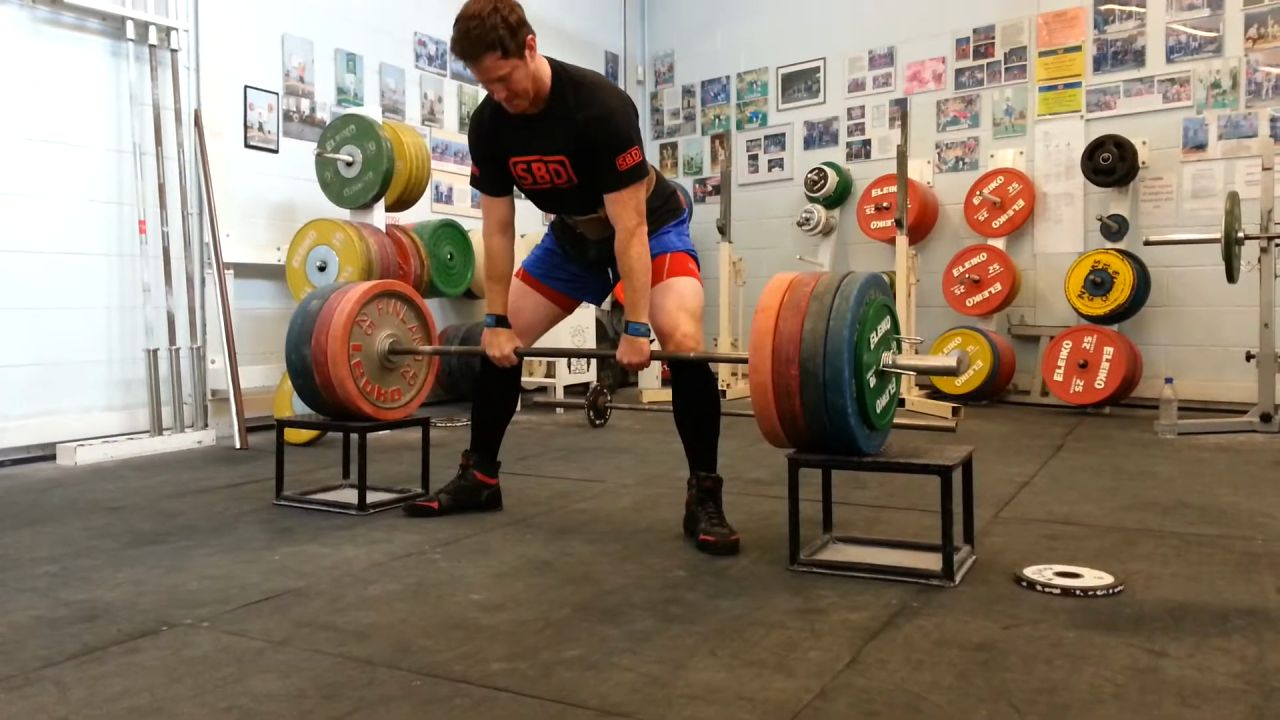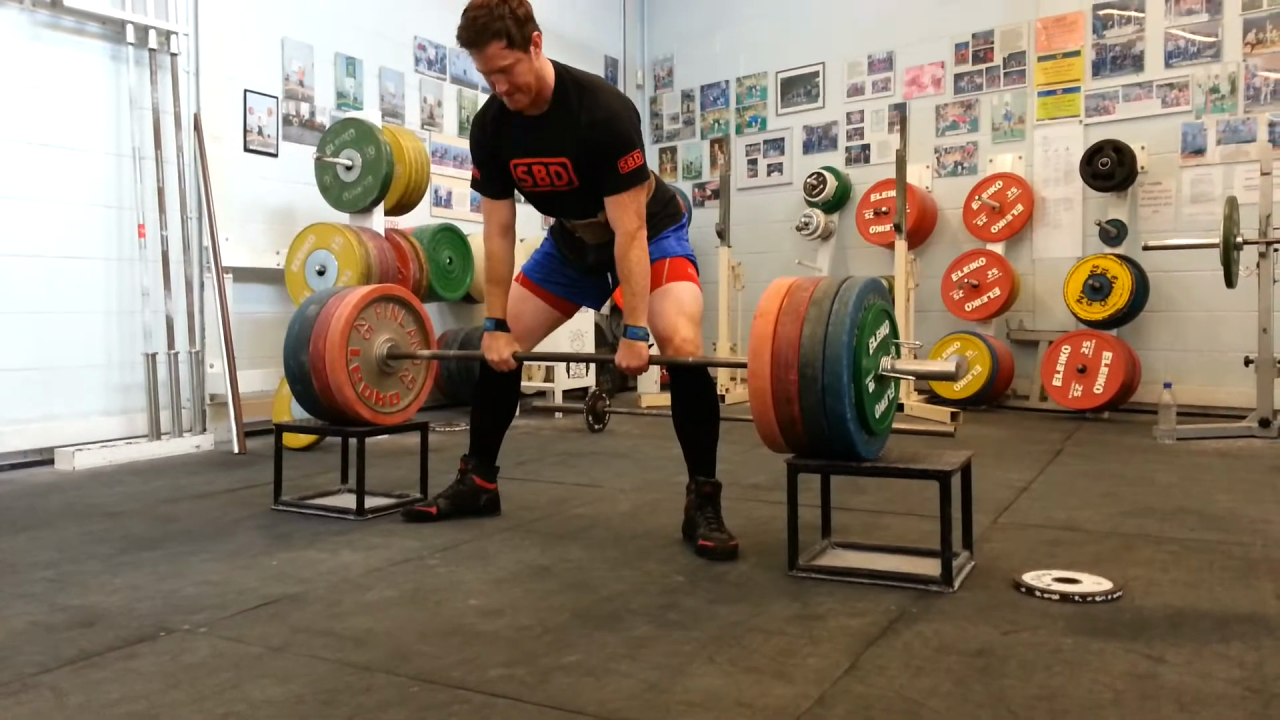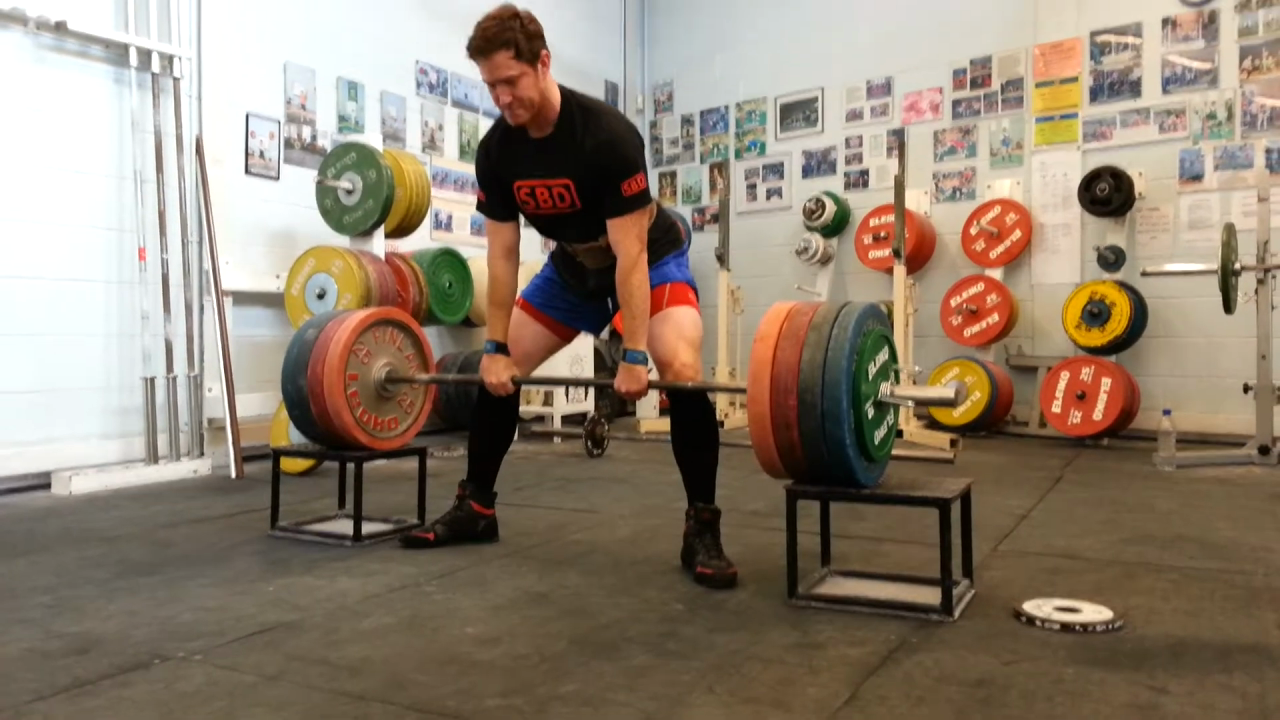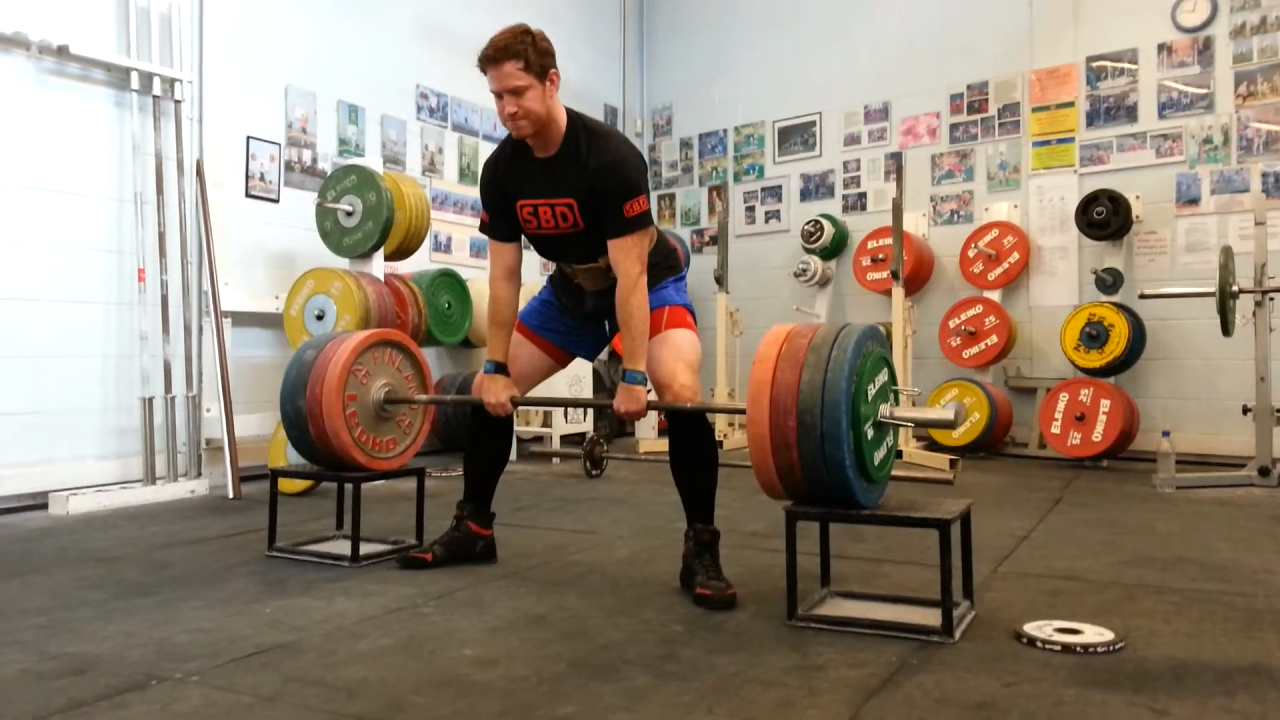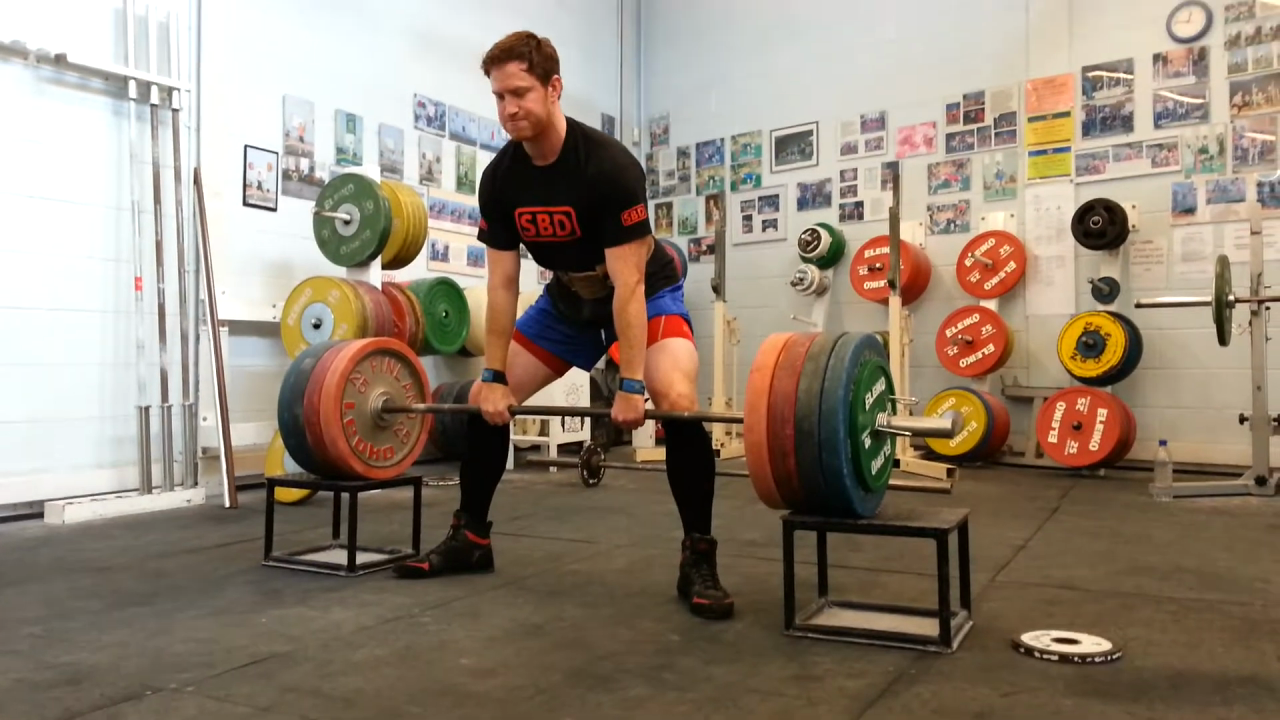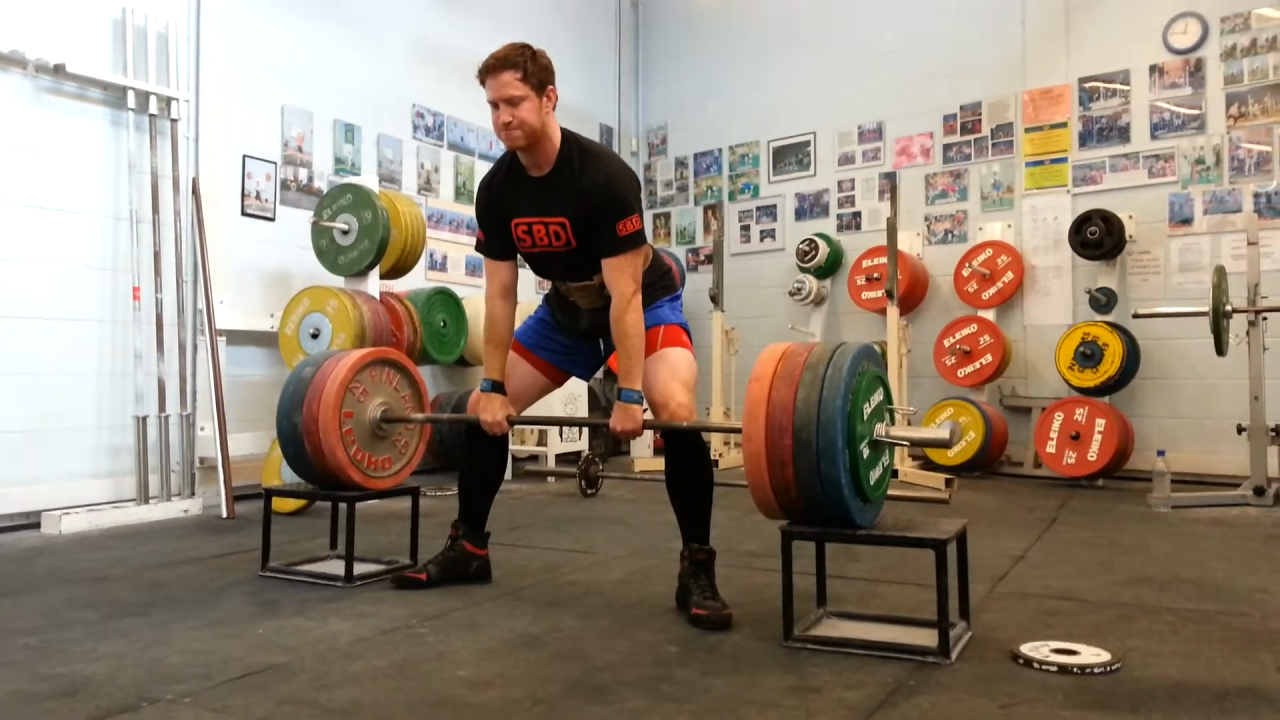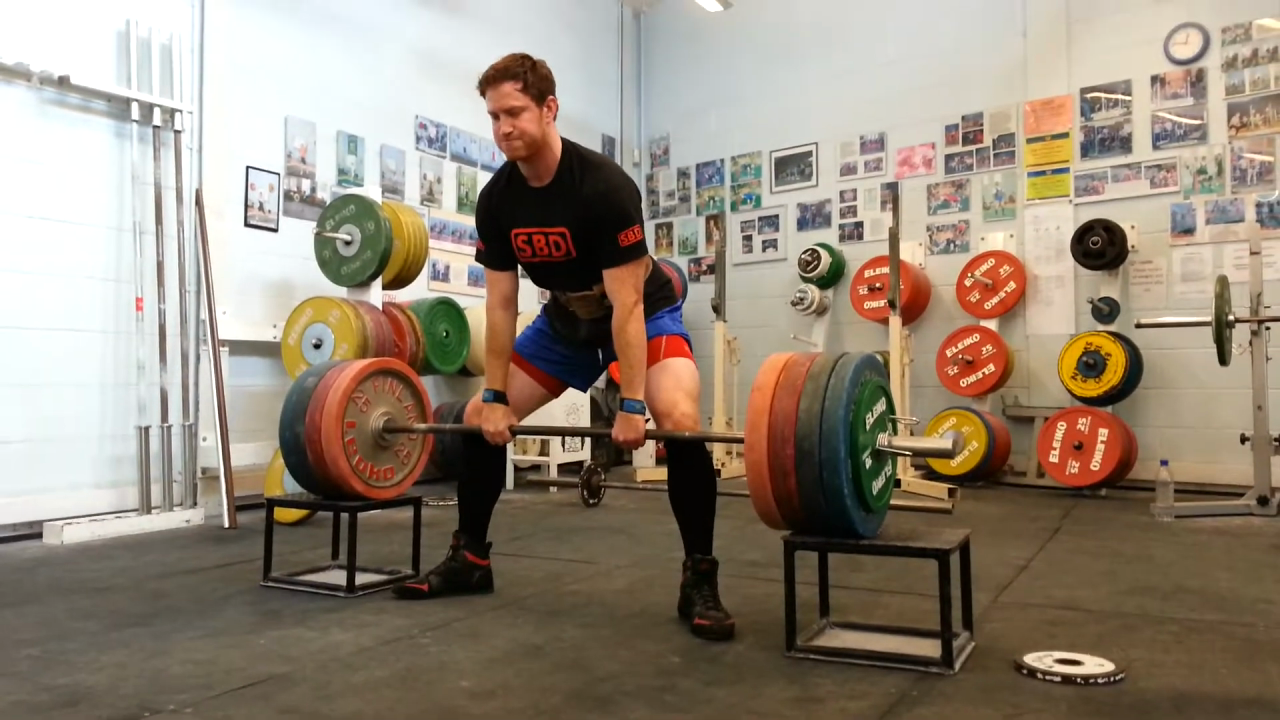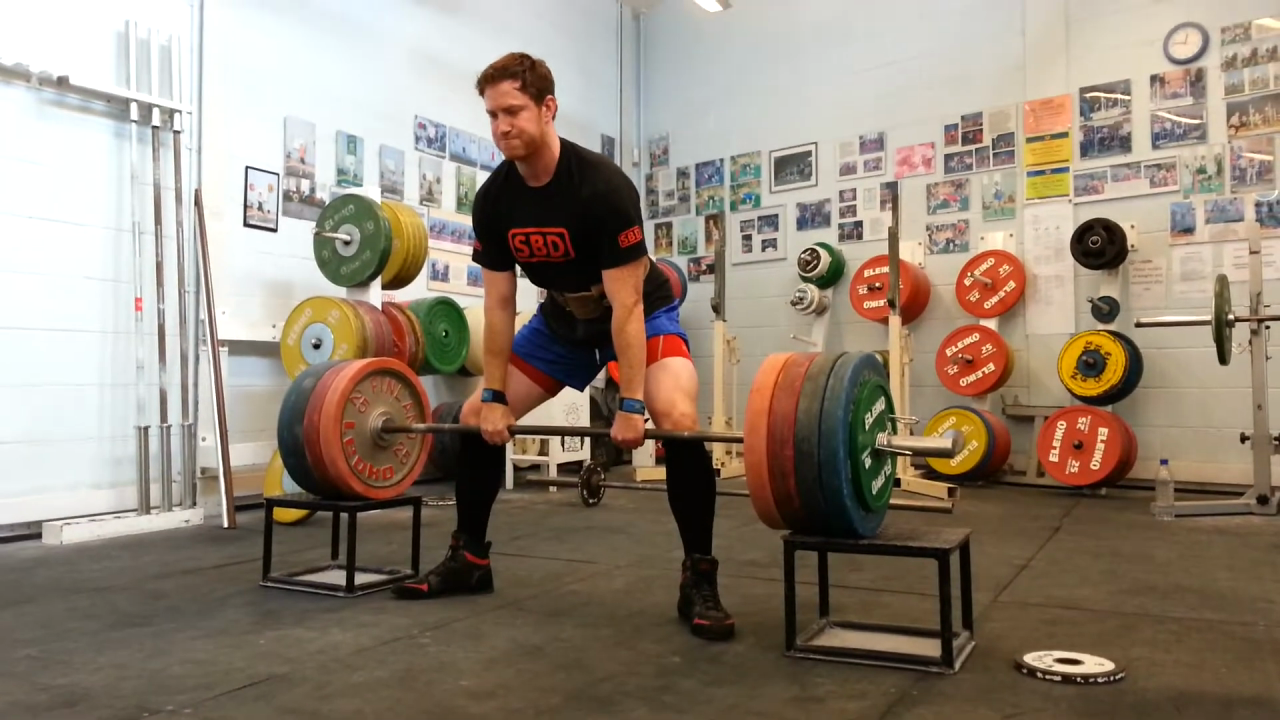
dt=0.2s
person 1, frame 1
left shoulder: (600, 107)
right shoulder: (488, 124)
left elbow: (630, 226)
right elbow: (498, 227)
left wrist: (636, 328)
right wrist: (496, 321)
left hip: (651, 227)
right hip: (572, 236)
left knee: (682, 340)
right knee: (497, 342)
left ankle: (704, 497)
right ankle: (479, 476)
person 1, frame 2
left shoulder: (603, 110)
right shoulder: (490, 126)
left elbow: (629, 230)
right elbow: (499, 230)
left wrist: (634, 332)
right wrist: (496, 324)
left hip: (650, 233)
right hip: (571, 240)
left knee: (681, 345)
right knee: (497, 347)
left ankle: (703, 502)
right ankle: (478, 481)
person 1, frame 3
left shoulder: (607, 134)
right shoulder: (496, 149)
left elbow: (631, 254)
right elbow: (502, 253)
left wrist: (634, 356)
right wrist: (496, 348)
left hip: (651, 260)
right hip: (572, 266)
left knee: (681, 369)
right knee: (495, 373)
left ankle: (702, 529)
right ankle: (476, 507)
person 1, frame 4
left shoulder: (611, 157)
right shoulder: (501, 169)
left elbow: (631, 275)
right elbow: (504, 273)
left wrist: (633, 377)
right wrist: (496, 367)
left hip: (650, 285)
right hip: (570, 290)
left knee: (679, 391)
right knee: (488, 392)
left ankle: (701, 550)
right ankle: (474, 528)
person 1, frame 5
left shoulder: (609, 166)
right shoulder: (500, 177)
left elbow: (628, 283)
right elbow: (502, 282)
left wrist: (630, 386)
right wrist: (493, 376)
left hip: (646, 295)
right hip: (567, 299)
left knee: (676, 400)
right knee: (485, 400)
left ankle: (698, 560)
right ankle: (471, 537)
person 1, frame 6
left shoulder: (603, 176)
right shoulder: (496, 188)
left elbow: (625, 294)
right elbow: (500, 292)
left wrist: (628, 395)
right wrist: (493, 386)
left hip: (644, 304)
right hip: (565, 309)
left knee: (675, 410)
right knee: (482, 410)
left ankle: (697, 570)
right ankle: (468, 547)
person 1, frame 7
left shoulder: (604, 186)
right shoulder: (496, 199)
left elbow: (626, 304)
right elbow: (500, 303)
left wrist: (630, 406)
right wrist: (495, 395)
left hip: (644, 314)
right hip: (565, 319)
left knee: (678, 419)
right knee: (479, 418)
left ankle: (699, 580)
right ankle: (470, 558)
person 1, frame 8
left shoulder: (602, 187)
right shoulder: (493, 199)
left elbow: (626, 304)
right elbow: (498, 303)
left wrist: (629, 406)
right wrist: (493, 395)
left hip: (641, 315)
right hip: (562, 318)
left knee: (677, 419)
right knee: (476, 418)
left ankle: (698, 580)
right ankle: (470, 558)
